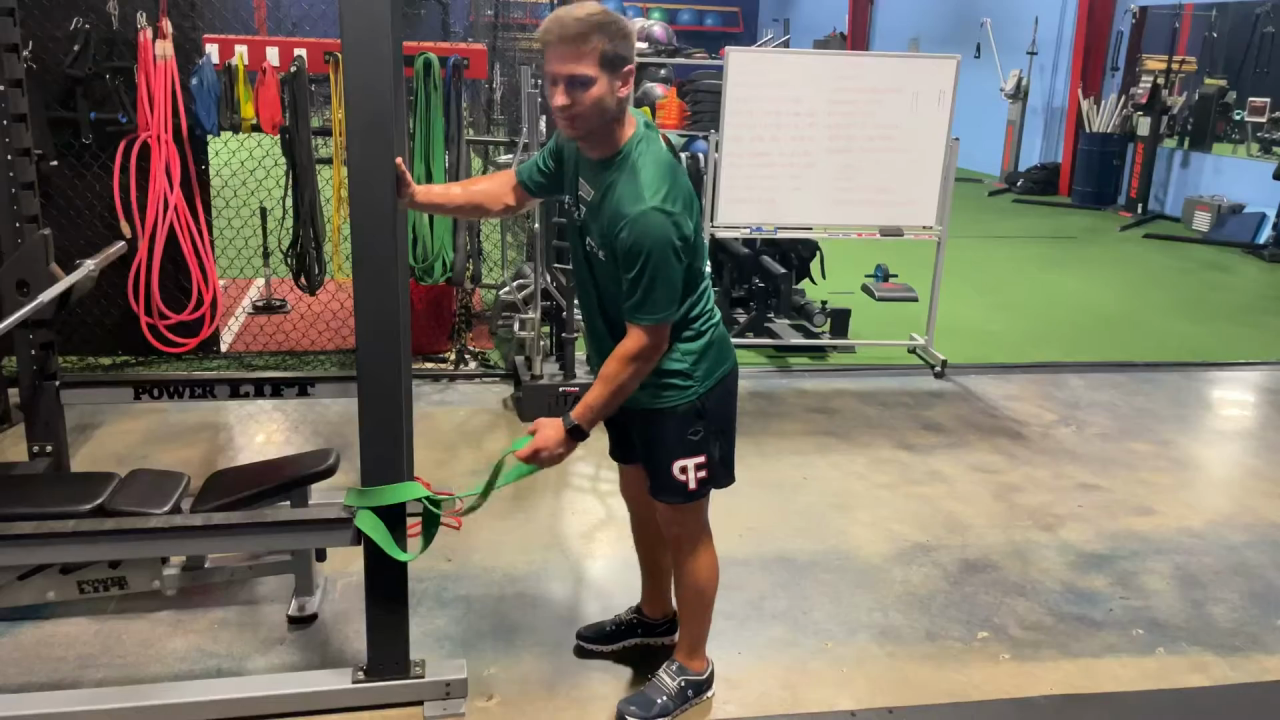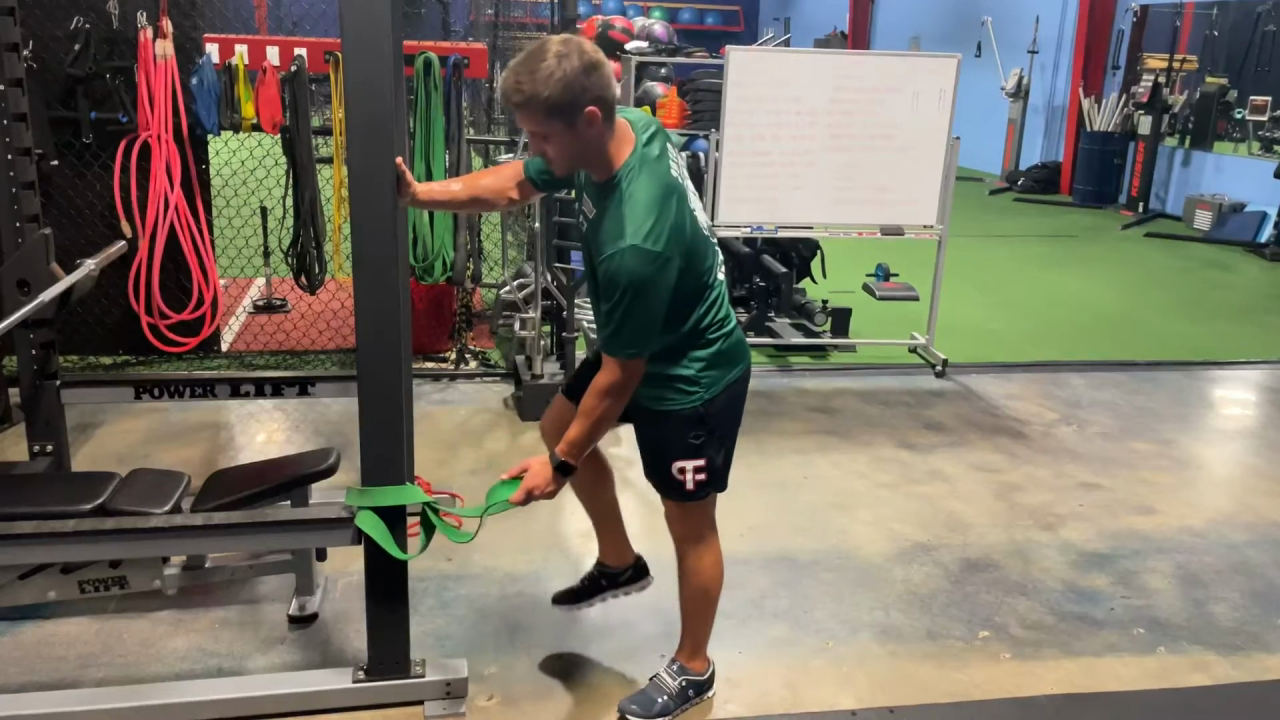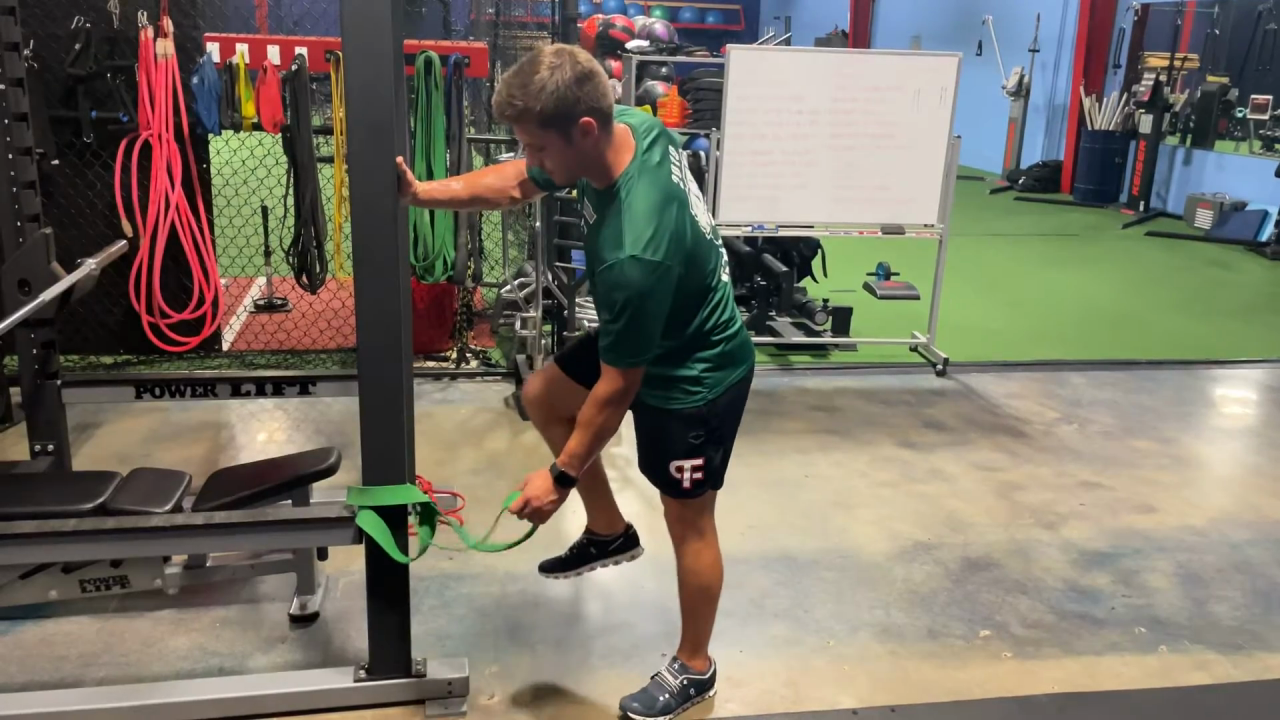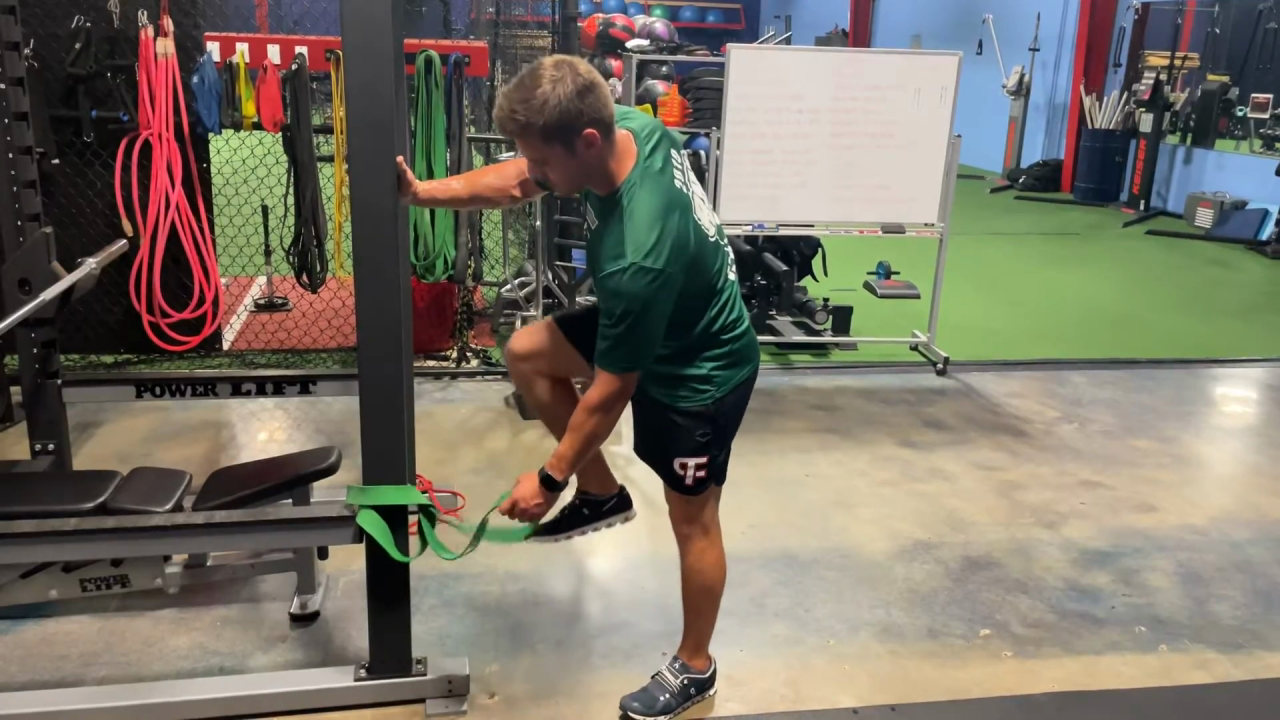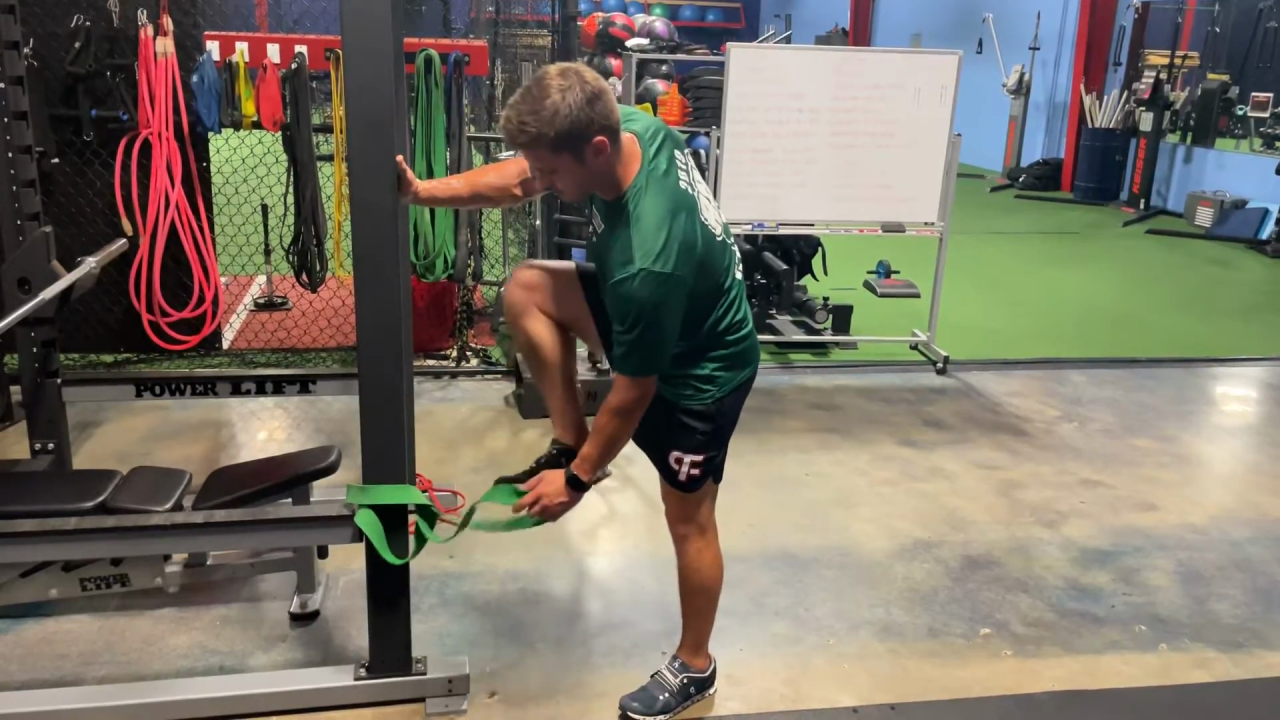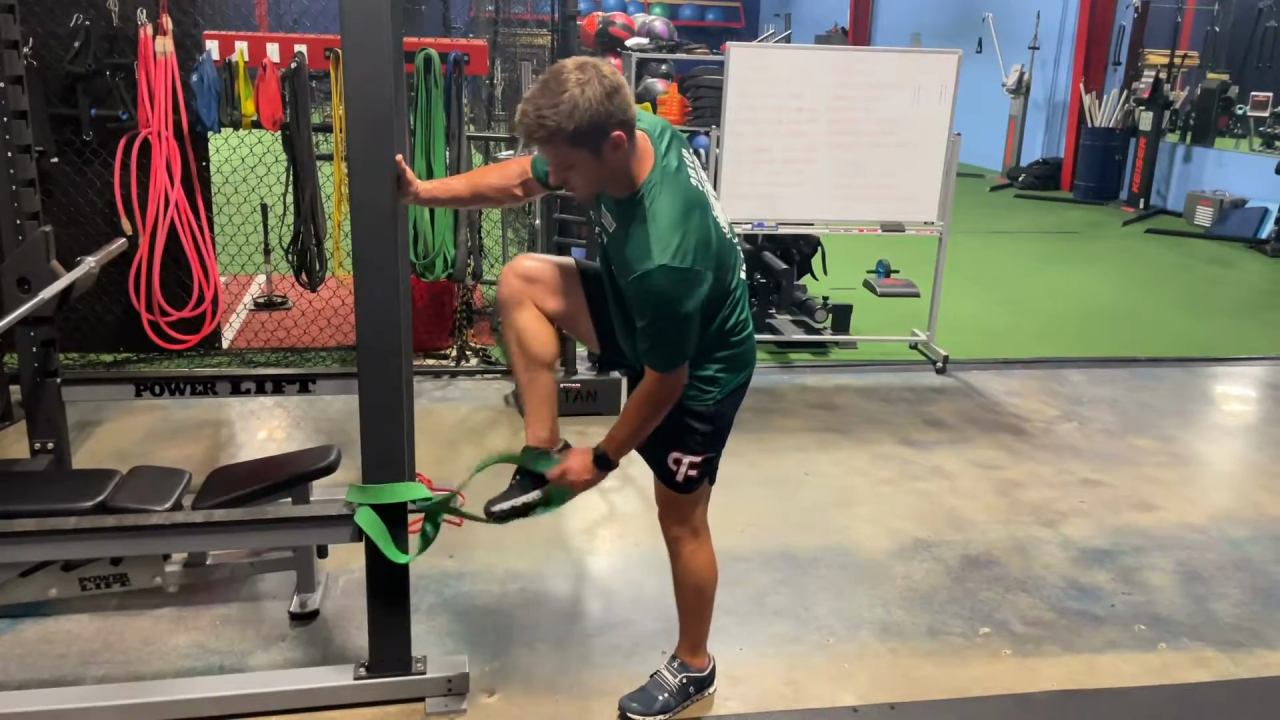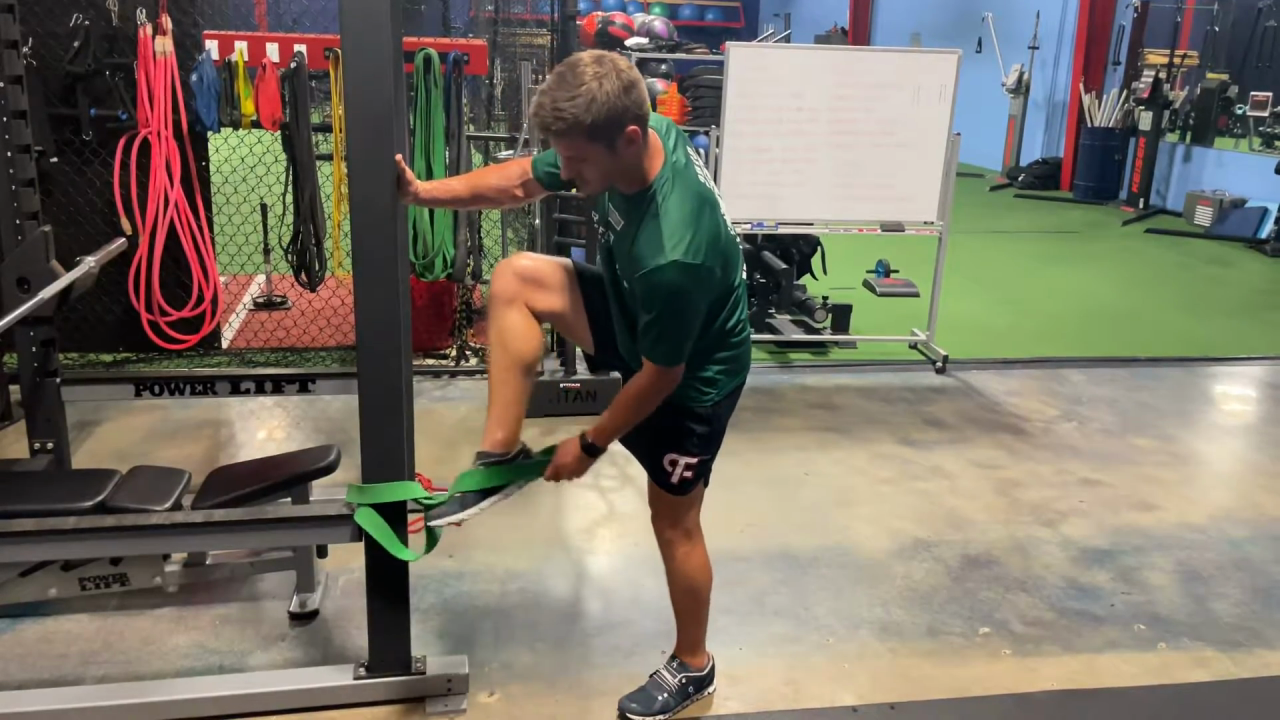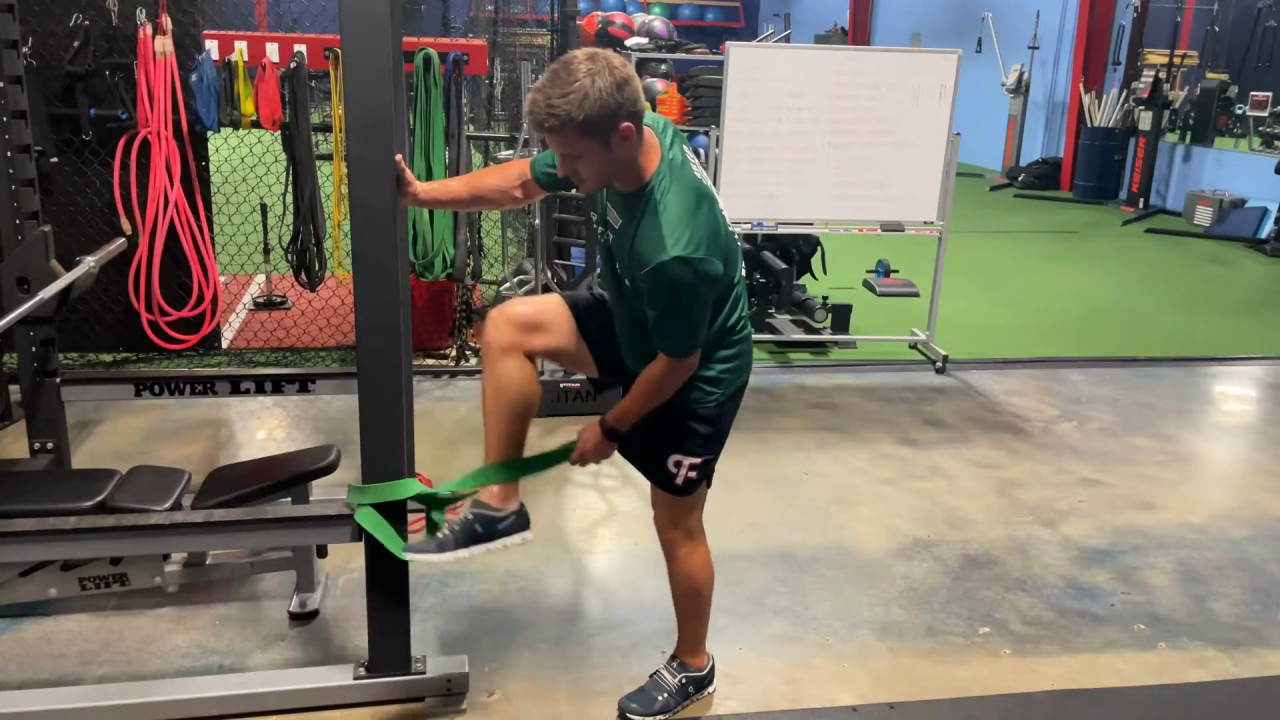
dt=0.3s
person 1, frame 1
left shoulder: (647, 210)
right shoulder: (581, 141)
left elbow: (647, 343)
right elbow: (509, 190)
left wrist: (572, 427)
right wrist: (418, 196)
left hip: (681, 381)
right hip: (630, 368)
left knee: (681, 520)
right knee: (639, 498)
right ankle: (655, 613)
person 1, frame 2
left shoulder: (635, 244)
right shoulder: (625, 127)
left elbow: (621, 377)
right elbow: (514, 184)
left wrist: (560, 464)
right wrist: (420, 193)
left hip: (693, 375)
right hip: (647, 343)
left knee: (689, 523)
right knee: (557, 427)
right ankle: (618, 560)
person 1, frame 3
left shoulder: (634, 252)
right shoulder: (629, 126)
left elbow: (618, 386)
right elbow: (516, 183)
left wrist: (560, 477)
right wrist: (422, 192)
left hip: (696, 374)
right hip: (650, 336)
left knee: (687, 520)
right knee: (541, 397)
right ankle: (609, 531)
person 1, frame 4
left shoulder: (637, 259)
right shoulder: (628, 126)
left elbow: (612, 390)
right elbow: (515, 184)
left wrist: (550, 478)
right wrist: (425, 192)
left hip: (700, 369)
right hip: (656, 327)
left knee: (691, 520)
right knee: (525, 353)
right ankle: (600, 492)
person 1, frame 5
left shoulder: (647, 264)
right shoulder: (631, 129)
left elbow: (631, 393)
right elbow: (516, 182)
left wrist: (577, 480)
right wrist: (423, 191)
left hip: (700, 368)
right hip: (658, 323)
left knee: (687, 518)
right knee: (525, 289)
left ankle: (694, 666)
right ankle: (568, 442)
person 1, frame 6
left shoulder: (663, 259)
right shoulder: (634, 133)
left elbow: (663, 384)
right elbow: (520, 179)
left wrist: (601, 459)
right wrist: (424, 190)
left hip: (700, 372)
right hip: (645, 319)
left knee: (679, 519)
right knee: (522, 279)
left ankle: (693, 666)
right ankle: (545, 451)
person 1, frame 7
left shoulder: (674, 255)
right shoulder: (635, 135)
left elbow: (660, 375)
right elbow: (521, 180)
left wrist: (589, 445)
right wrist: (424, 191)
left hip: (693, 374)
right hip: (635, 315)
left knee: (672, 521)
right knee: (514, 278)
left ankle: (693, 666)
right ankle: (501, 456)
person 1, frame 8
left shoulder: (675, 248)
right shoulder: (626, 138)
left elbow: (677, 363)
right elbow: (519, 182)
left wrist: (609, 429)
right wrist: (423, 192)
left hip: (696, 376)
right hip: (636, 324)
left knee: (675, 523)
right knee: (508, 325)
right ankle: (499, 507)
